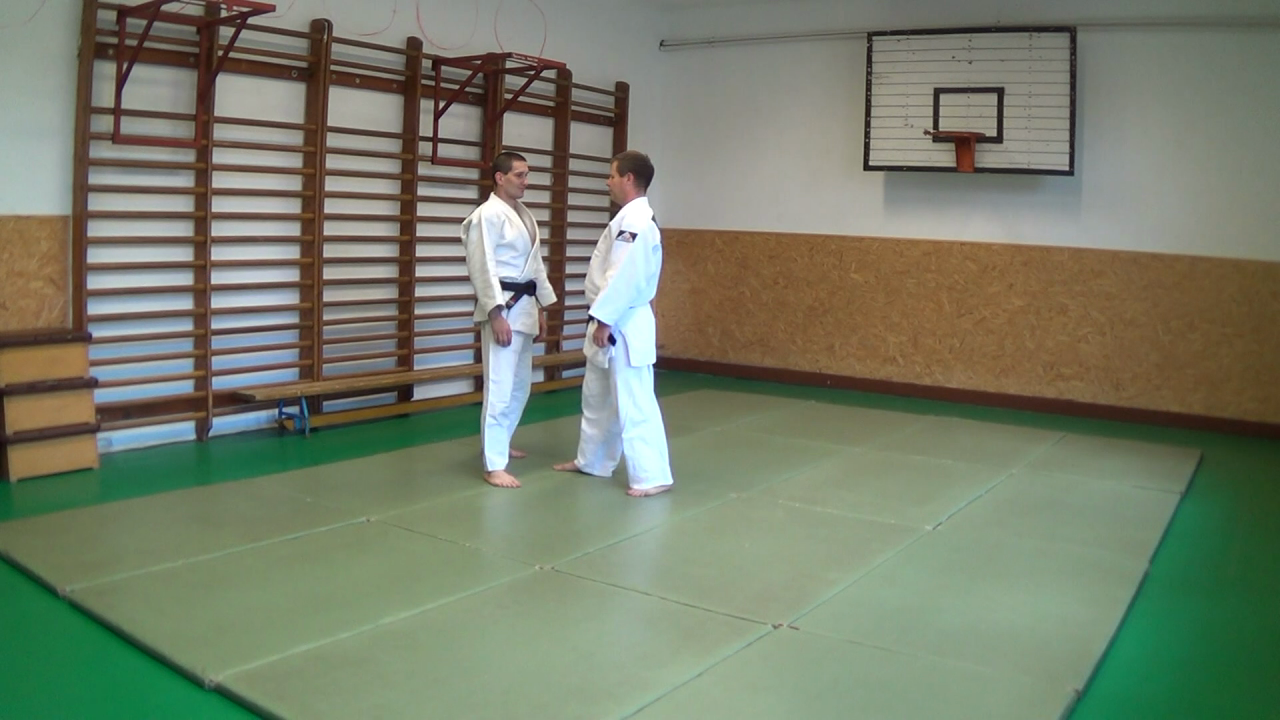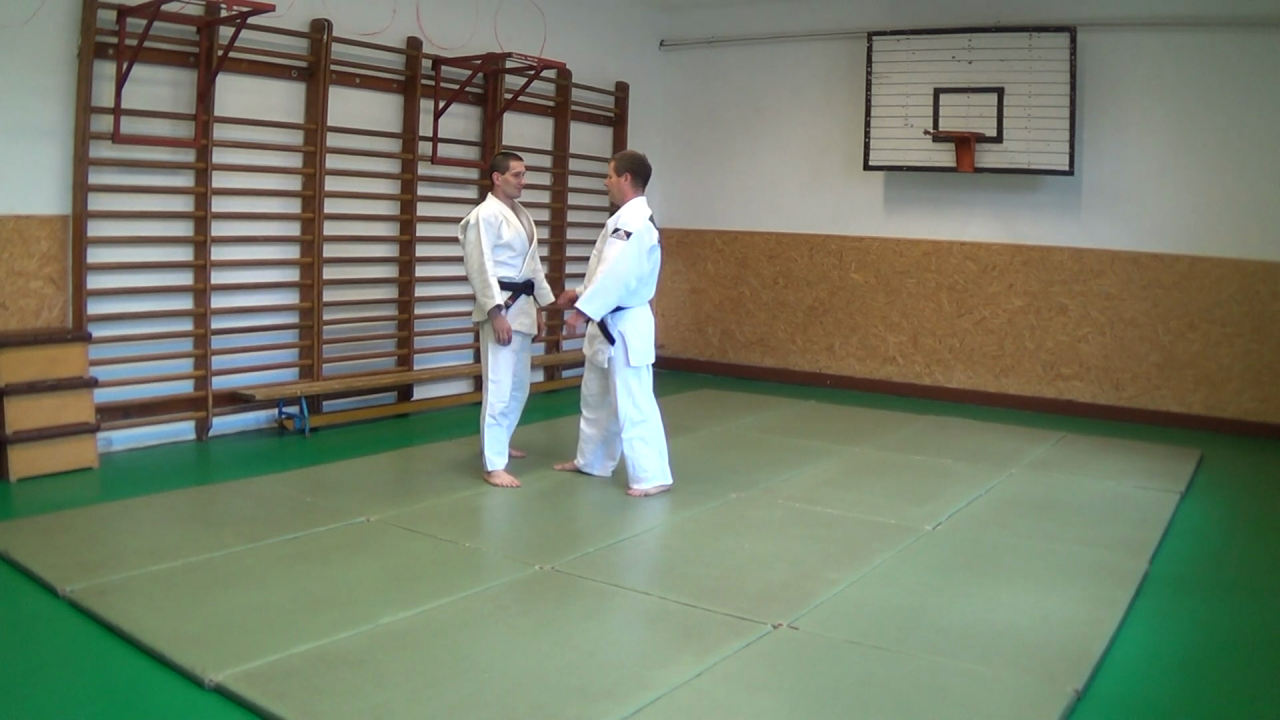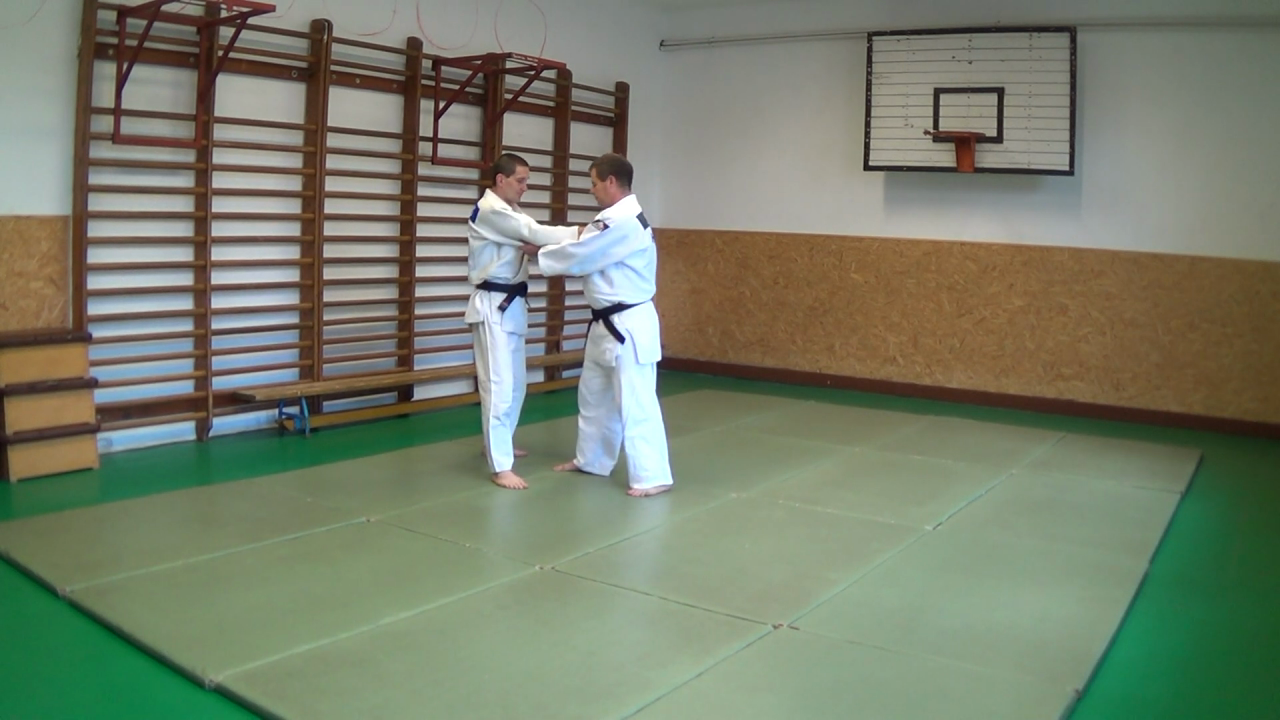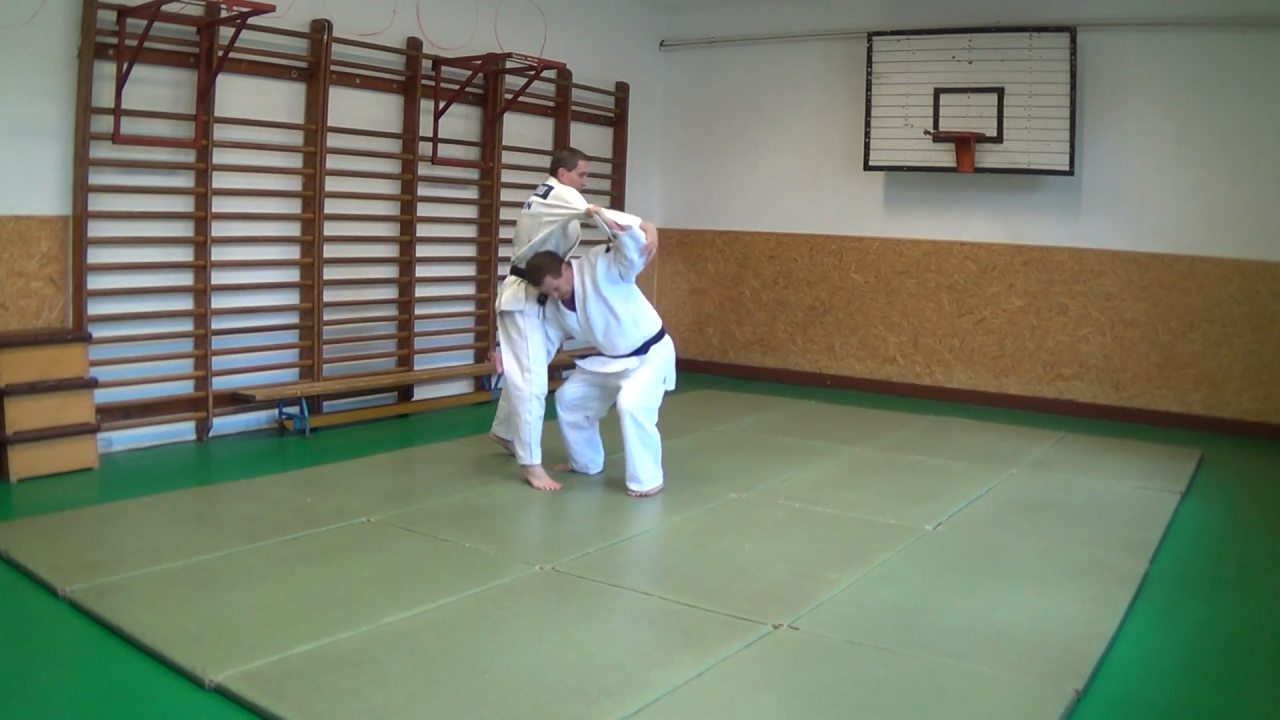
dt=1s
person 1, frame 1
left shoulder: (524, 215)
right shoulder: (487, 215)
right elbow: (482, 269)
left wrist: (541, 308)
right wrist: (496, 314)
left hip: (524, 305)
right hip: (502, 307)
left knee: (519, 384)
right knee: (500, 386)
left ankle: (500, 443)
right ankle: (494, 465)
person 1, frame 2
left shoulder: (521, 214)
right shoulder: (485, 216)
right elbow: (481, 269)
left wrist: (539, 307)
right wrist: (496, 313)
left hip: (523, 305)
right hip: (500, 307)
left knee: (519, 384)
right knee: (499, 386)
left ankle: (499, 443)
right ankle: (494, 465)
person 1, frame 3
left shoulder: (510, 213)
right shoulder: (489, 211)
left elbow: (532, 241)
right elbow: (536, 234)
left wrist: (580, 237)
right wrist: (583, 232)
left hip: (510, 305)
right hip: (492, 307)
left knee: (514, 383)
right knee: (499, 386)
left ankle: (498, 443)
right ankle: (501, 467)
person 1, frame 4
left shoulder: (547, 197)
right shoulder: (556, 194)
left elbow: (562, 246)
right elbow: (593, 211)
left hip: (536, 295)
right hip: (524, 297)
left knee: (520, 371)
right knee: (531, 378)
left ankle: (503, 432)
right ankle: (530, 463)
person 2, frame 1
left shoulder: (634, 220)
right shoulder: (631, 218)
left elbow: (624, 278)
left wrist: (604, 321)
left hip: (624, 326)
right hip: (615, 322)
left knee: (634, 403)
right knee: (598, 397)
left ankle: (652, 476)
right ankle: (592, 460)
person 2, frame 2
left shoulder: (631, 220)
right shoulder: (631, 218)
left elbow: (615, 274)
left wrist: (584, 311)
right wrist: (581, 295)
left hip: (623, 325)
right hip: (611, 323)
left knee: (633, 404)
right knee: (596, 397)
left ankle: (651, 476)
right ankle: (591, 460)
person 2, frame 3
left shoulder: (621, 222)
right shoulder: (622, 218)
left elbow: (578, 256)
right elbow: (588, 256)
left wrist: (539, 253)
right wrist: (547, 251)
left hip: (629, 325)
right hip: (608, 323)
left knee: (635, 402)
right knee: (594, 395)
left ankle: (651, 476)
right ankle: (591, 459)
person 2, frame 4
left shoulder: (600, 264)
right shoulder: (556, 303)
left elbow: (633, 246)
left wrist: (607, 218)
left hip: (650, 353)
right hip: (609, 358)
left knee: (632, 405)
right knee: (569, 398)
left ankle: (646, 479)
right ankle: (586, 462)
